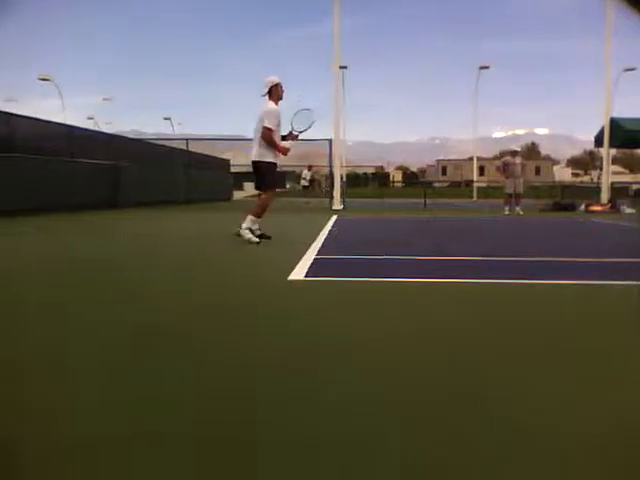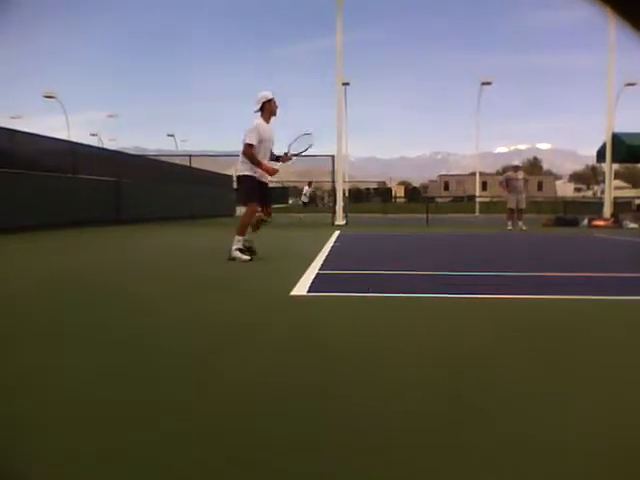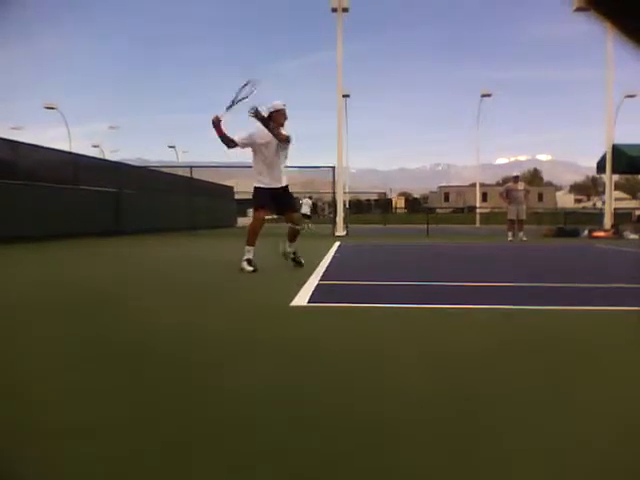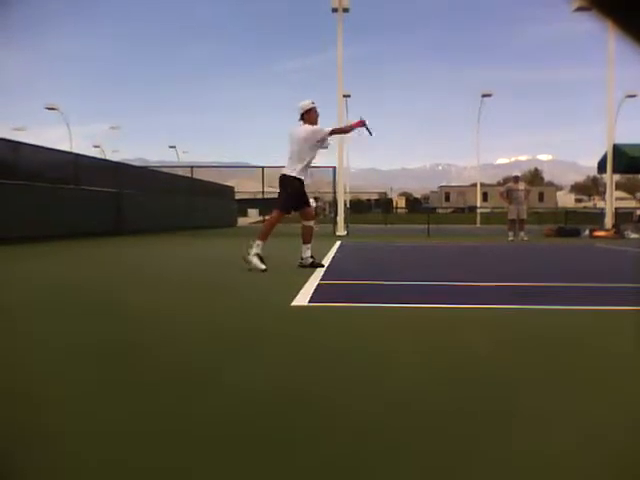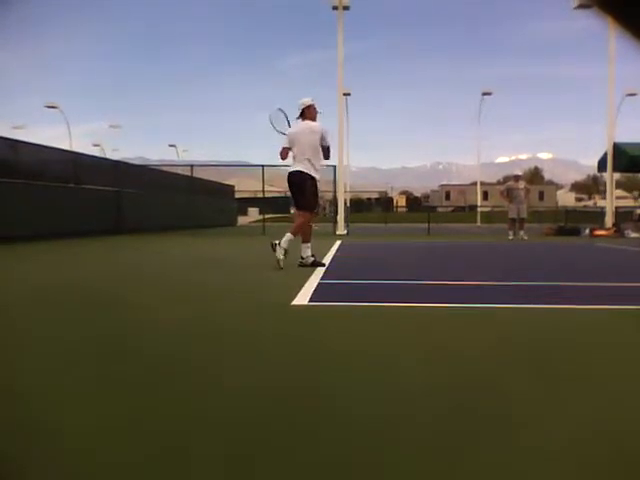
dt=0.5s
person 1, frame 1
left shoulder: (268, 109)
right shoulder: (273, 109)
right elbow: (265, 135)
left wrist: (285, 137)
right wrist: (280, 148)
left hip: (260, 158)
right hip: (266, 159)
left knee: (266, 194)
right knee: (269, 194)
left ankle: (254, 228)
right ankle: (246, 227)
person 1, frame 2
left shoulder: (269, 128)
right shoulder: (257, 125)
right elbow: (246, 151)
left wrist: (279, 158)
right wrist: (265, 167)
left hip: (260, 176)
right hip: (247, 174)
left knee: (267, 212)
right knee: (252, 209)
left ankle: (244, 240)
right ankle: (235, 248)
person 1, frame 3
left shoulder: (283, 135)
right shoulder: (255, 134)
left elbow: (282, 139)
right elbow: (230, 144)
left wrist: (263, 120)
right wrist: (218, 128)
left hip: (280, 185)
right hip: (262, 185)
left knee: (296, 220)
right knee: (259, 218)
left ankle: (290, 249)
right ankle: (247, 257)
person 1, frame 4
left shoulder: (296, 132)
right shoulder: (313, 131)
right elbow: (338, 131)
left wrist: (320, 143)
right wrist: (358, 124)
left hip: (295, 179)
right hip: (291, 179)
left knee: (308, 215)
right knee: (278, 215)
left ankle: (306, 257)
right ankle: (254, 252)
person 1, frame 5
left shoulder: (291, 131)
right shoulder: (319, 128)
left elbow: (283, 156)
right elbow: (327, 155)
left hip: (294, 174)
right hip: (306, 176)
left knee: (305, 215)
right knee: (307, 215)
left ankle: (306, 256)
right ankle: (282, 245)
